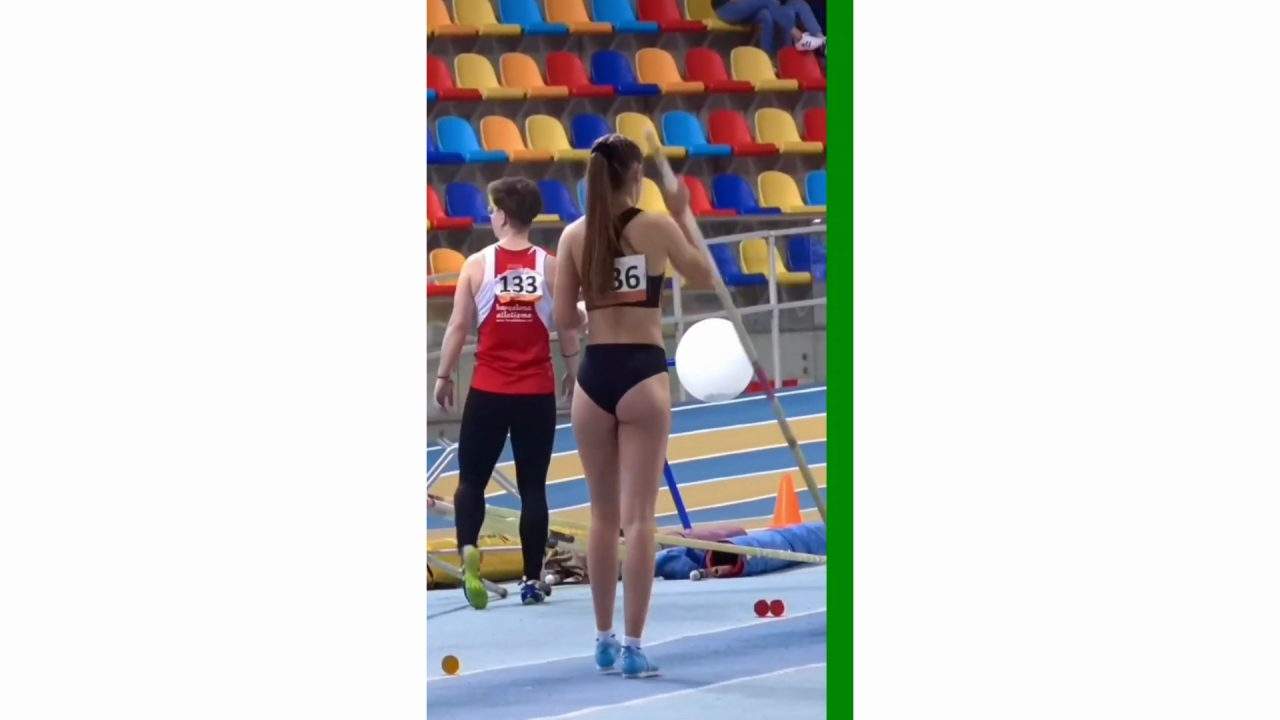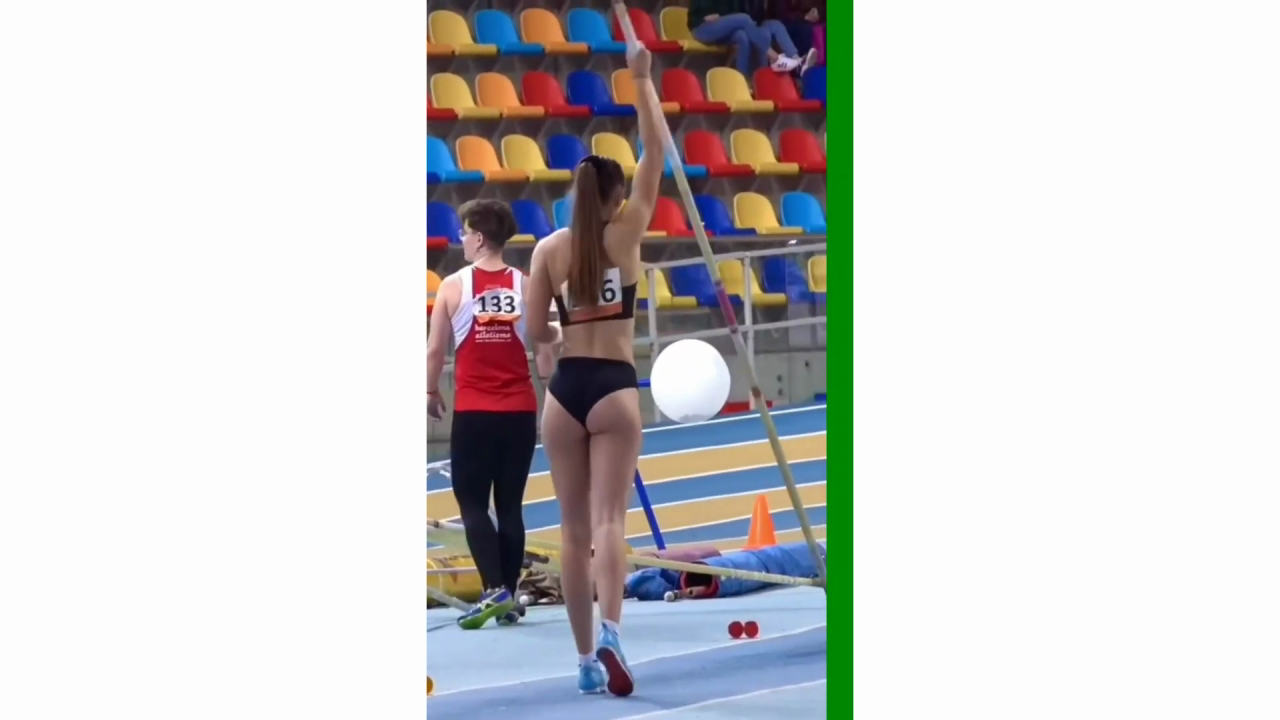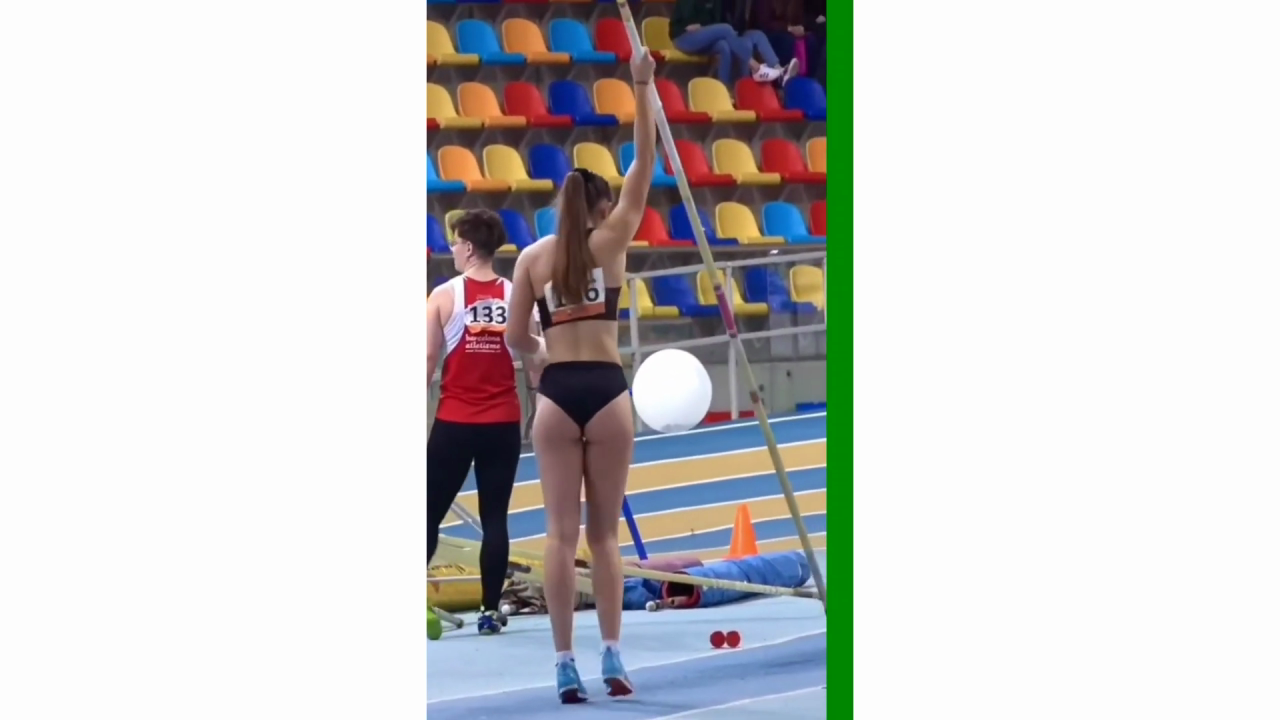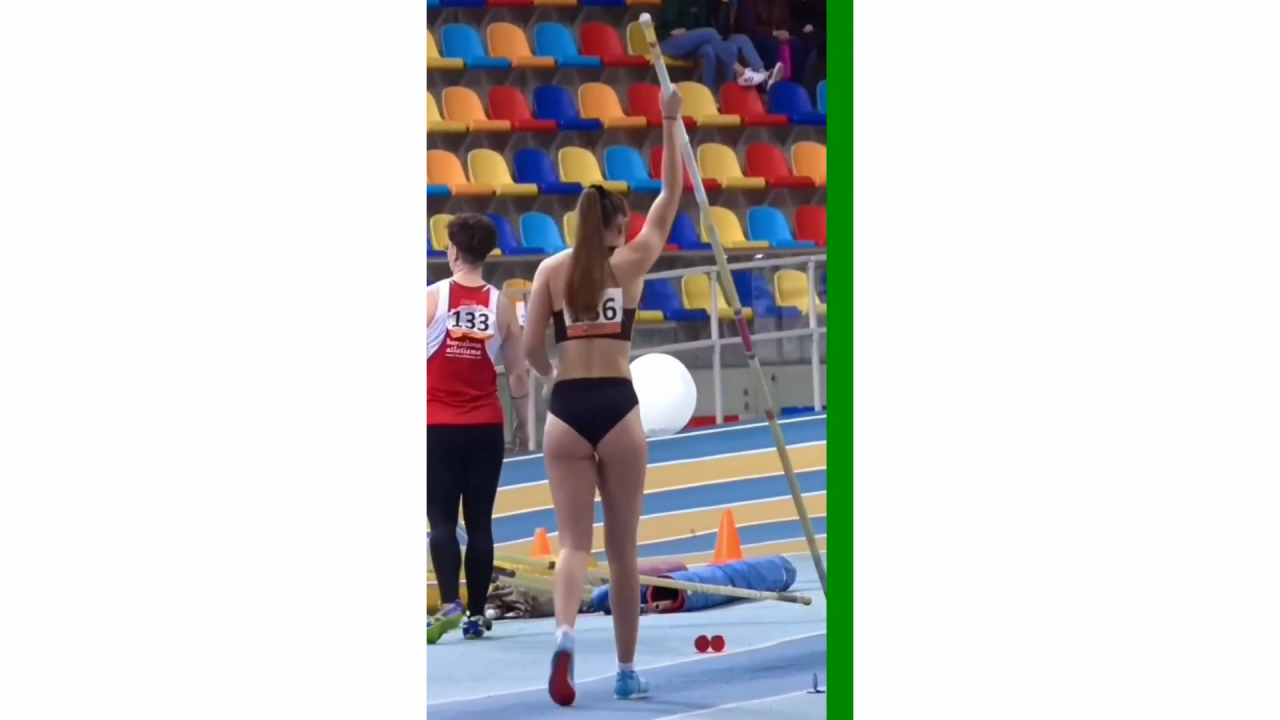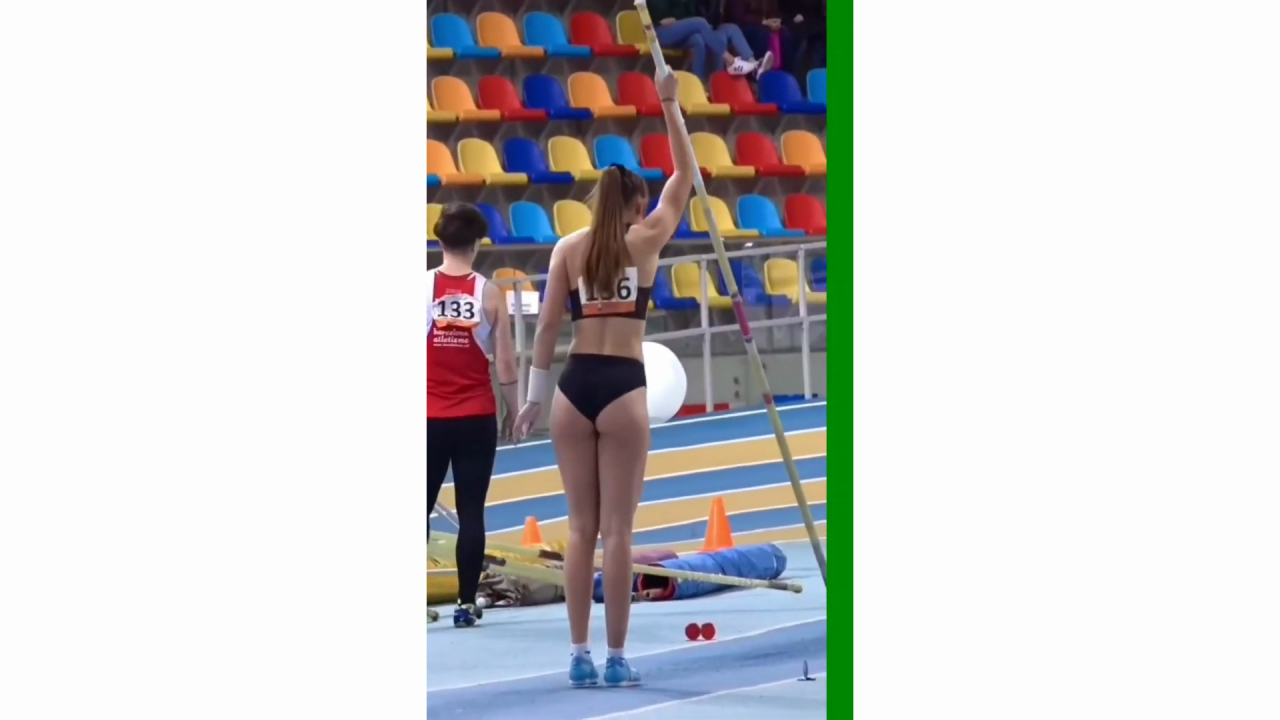
dt=0.4s
person 1, frame 1
left shoulder: (573, 235)
right shoulder: (657, 226)
left elbow: (562, 319)
right elbow: (705, 276)
right wrist: (683, 215)
left hip: (594, 376)
right hip: (643, 374)
left knee: (603, 514)
right knee: (638, 516)
left ankle: (605, 640)
right ankle: (632, 645)
person 1, frame 2
left shoulder: (548, 249)
right shoulder: (626, 232)
left elbow: (535, 330)
right elbow: (655, 154)
right wrist: (642, 80)
left hip: (565, 390)
right hip: (614, 391)
left knee: (575, 531)
right knee: (608, 522)
left ankle: (585, 659)
right ankle: (609, 633)
person 1, frame 3
left shoulder: (532, 256)
right shoulder: (612, 239)
left elbow: (517, 339)
right elbow: (644, 163)
right wrist: (641, 86)
left hip: (558, 396)
right hip: (607, 394)
left knee: (561, 532)
right knee: (604, 532)
left ankle: (566, 663)
right ankle: (610, 653)
person 1, frame 4
left shoulder: (551, 268)
right shoulder: (631, 259)
left elbow: (530, 348)
right elbow: (670, 195)
right wrist: (670, 122)
left hip: (566, 411)
right hip: (618, 408)
left knee: (574, 543)
right knee: (622, 548)
left ankle: (565, 638)
right ankle: (626, 670)
person 1, frame 5
left shoulder: (568, 247)
right shoulder: (648, 238)
left elbow: (547, 325)
right elbow: (685, 176)
left wrist: (535, 392)
right wrist: (669, 104)
left hip: (575, 386)
right hip: (623, 388)
left knee: (581, 527)
right knee: (616, 529)
left ankle: (580, 654)
right ankle: (615, 657)
person 2, frame 1
left shoulder: (477, 264)
right shoulder: (551, 266)
left elbow: (458, 326)
right elbow: (568, 331)
left wrist: (443, 376)
right wrist: (574, 374)
left hip: (488, 390)
right hip: (537, 392)
left knee: (472, 480)
right knee: (533, 488)
left ankle: (468, 549)
right ankle: (533, 580)
person 2, frame 2
left shoulder: (453, 286)
right shoulder: (526, 287)
left elbow: (435, 349)
right elbow: (545, 351)
left wrist: (431, 393)
left hip: (473, 412)
right hip: (519, 412)
left knee: (473, 505)
right knee: (510, 507)
left ankle: (496, 590)
right ankle: (509, 597)
person 2, frame 3
left shoulder: (444, 295)
right shoulder: (516, 297)
left elbow: (427, 359)
left hip: (455, 422)
right hip: (503, 423)
left knee: (431, 511)
right knee: (494, 519)
right ankle: (490, 610)
person 2, frame 4
left shoulder: (431, 297)
right shoulder: (502, 305)
right elbow: (517, 372)
right wrist: (523, 419)
left hip: (439, 426)
right hip: (487, 427)
left knee: (442, 521)
right knee: (479, 523)
left ankle: (450, 604)
right ankle: (476, 614)
person 2, frame 5
left shoulder: (420, 288)
right shoulder: (490, 294)
right elbow: (506, 362)
right wrist: (512, 408)
left hip: (430, 417)
right hip: (476, 417)
left knee: (420, 506)
right knee: (471, 512)
right ankle: (467, 603)
